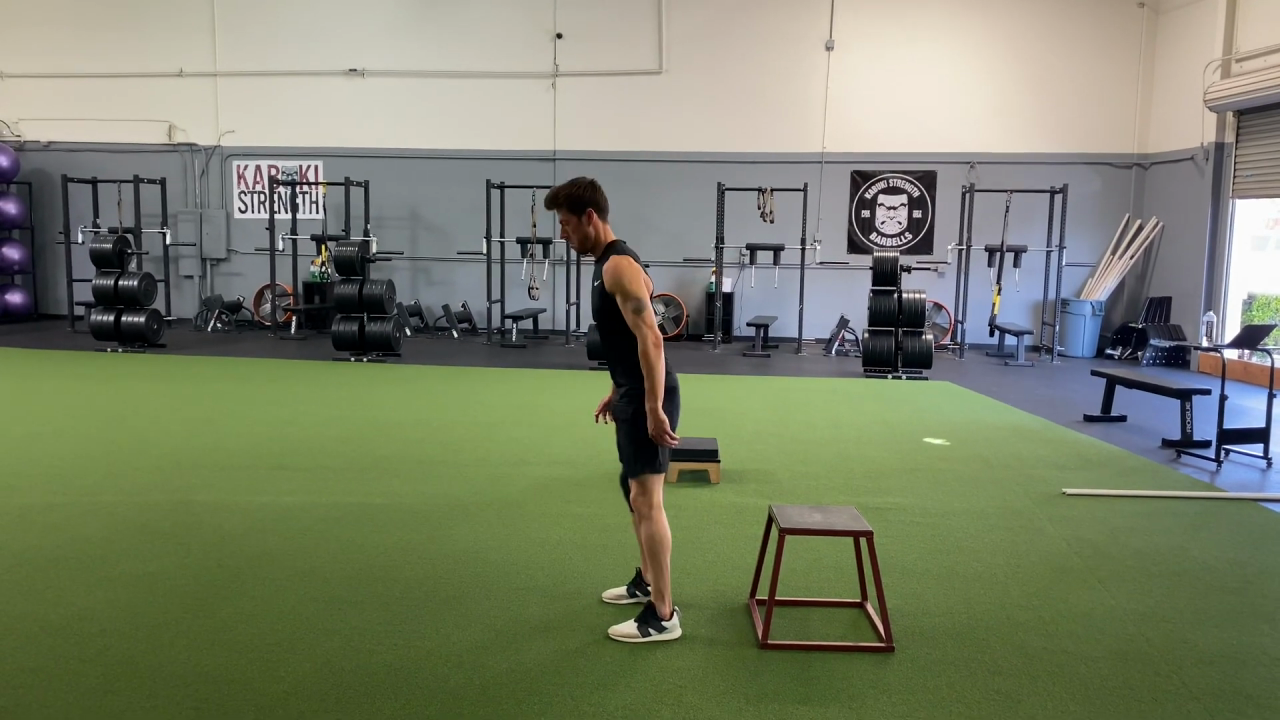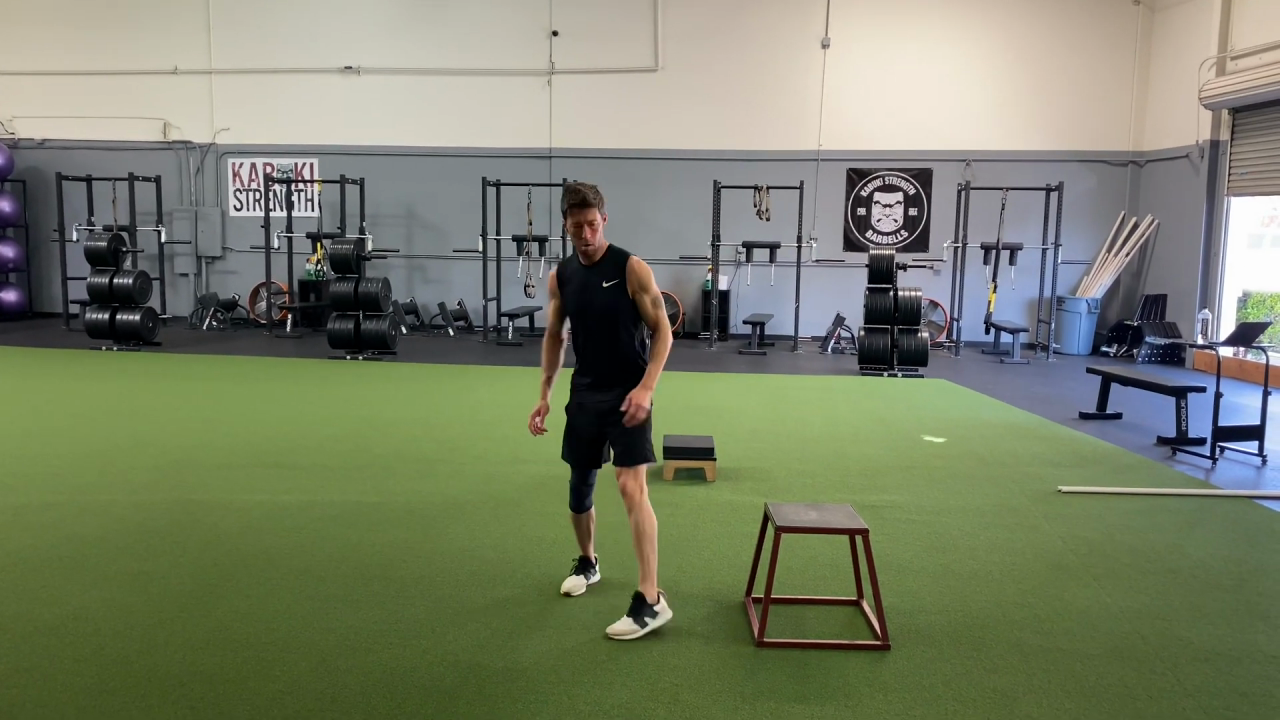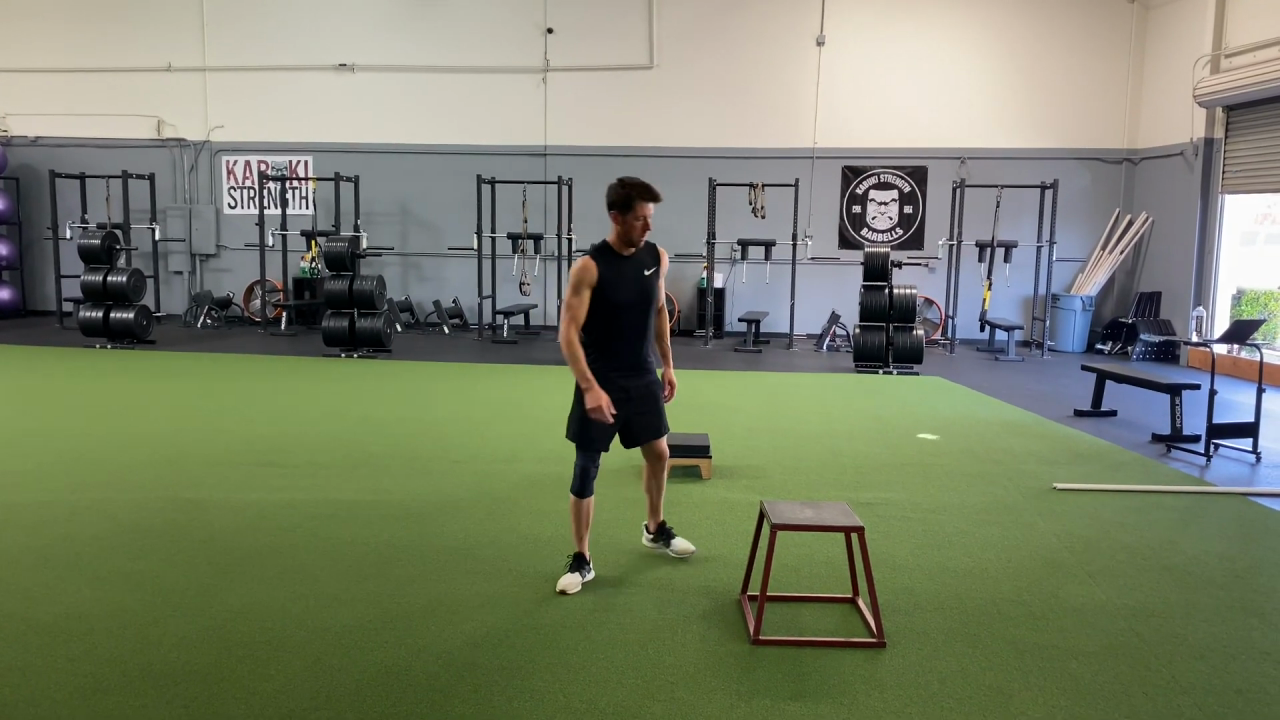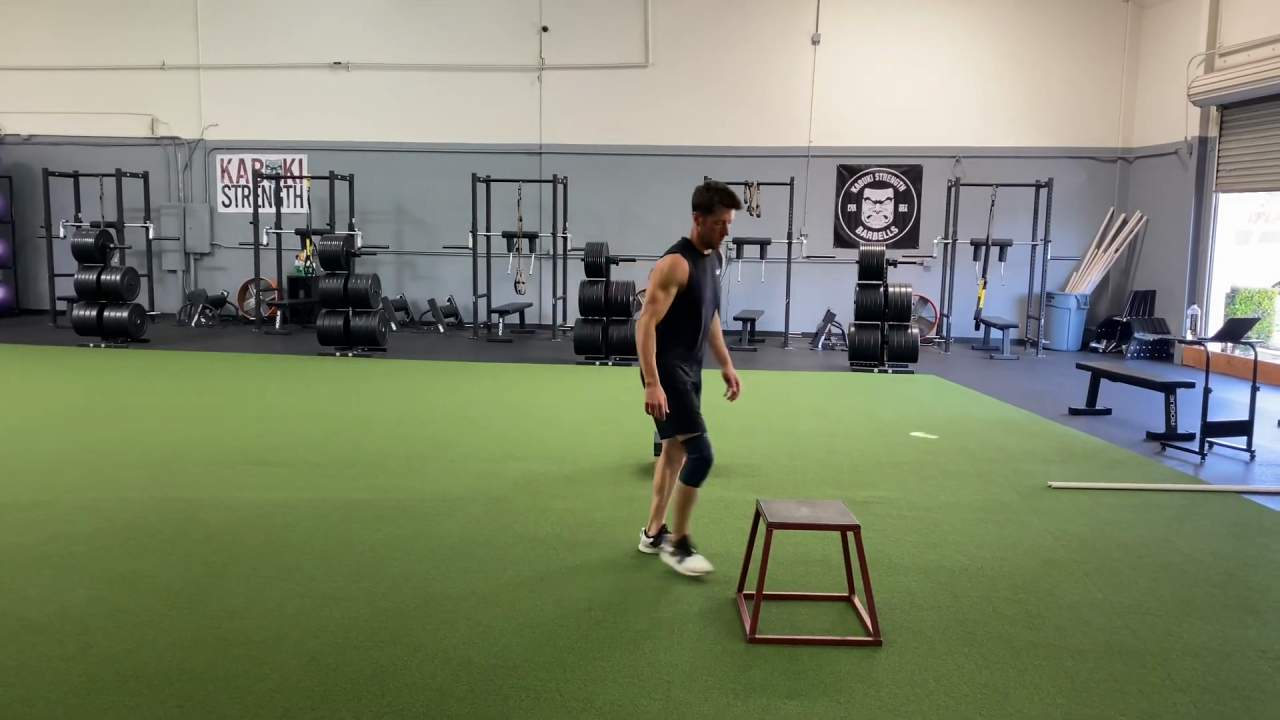
dt=0.5s
person 1, frame 1
left shoulder: (617, 266)
right shoulder: (608, 263)
left elbow: (650, 340)
left wrist: (655, 409)
right wrist: (615, 393)
left hip: (646, 396)
right hip: (632, 393)
left knee: (645, 500)
right knee: (633, 491)
left ankle: (663, 616)
right ankle: (647, 580)
person 1, frame 2
left shoulder: (631, 268)
right shoulder: (561, 275)
left elbow: (661, 331)
right elbow: (553, 339)
left wrist: (645, 387)
right wrist: (543, 396)
left hip: (629, 397)
right hip: (586, 397)
left knee: (632, 489)
right knee: (580, 487)
left ankle: (650, 601)
right ankle: (587, 561)
person 1, frame 3
left shoulder: (656, 257)
right shoulder: (589, 266)
right elbow: (569, 331)
left wrist: (667, 365)
right wrist: (589, 388)
left hip: (642, 378)
right hip: (601, 382)
left knee: (659, 455)
right knee: (585, 470)
left ankle: (655, 528)
right ankle: (580, 560)
person 1, frame 4
left shoulder: (715, 258)
right shoulder: (675, 263)
right elbow: (646, 324)
left wrist: (726, 365)
right wrist: (652, 383)
left hip: (689, 369)
right hip: (668, 369)
left knee: (675, 448)
right knee: (700, 453)
left ankle: (655, 532)
right ankle: (679, 543)
